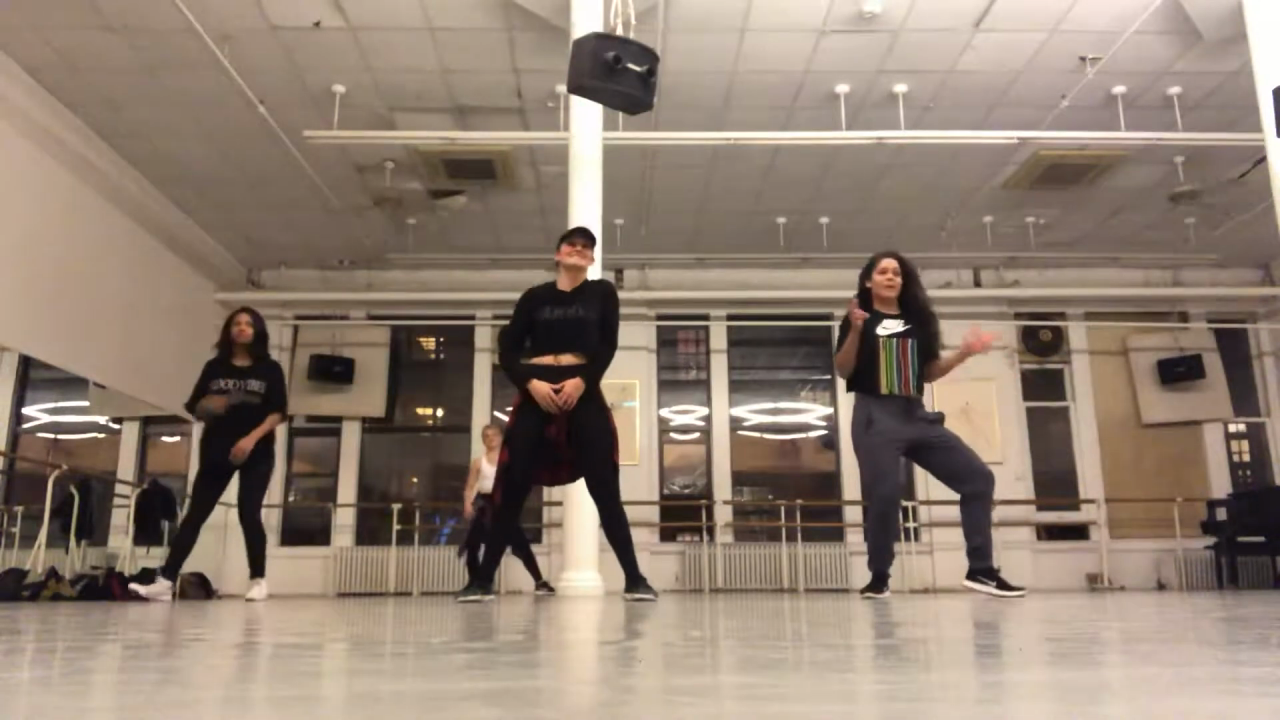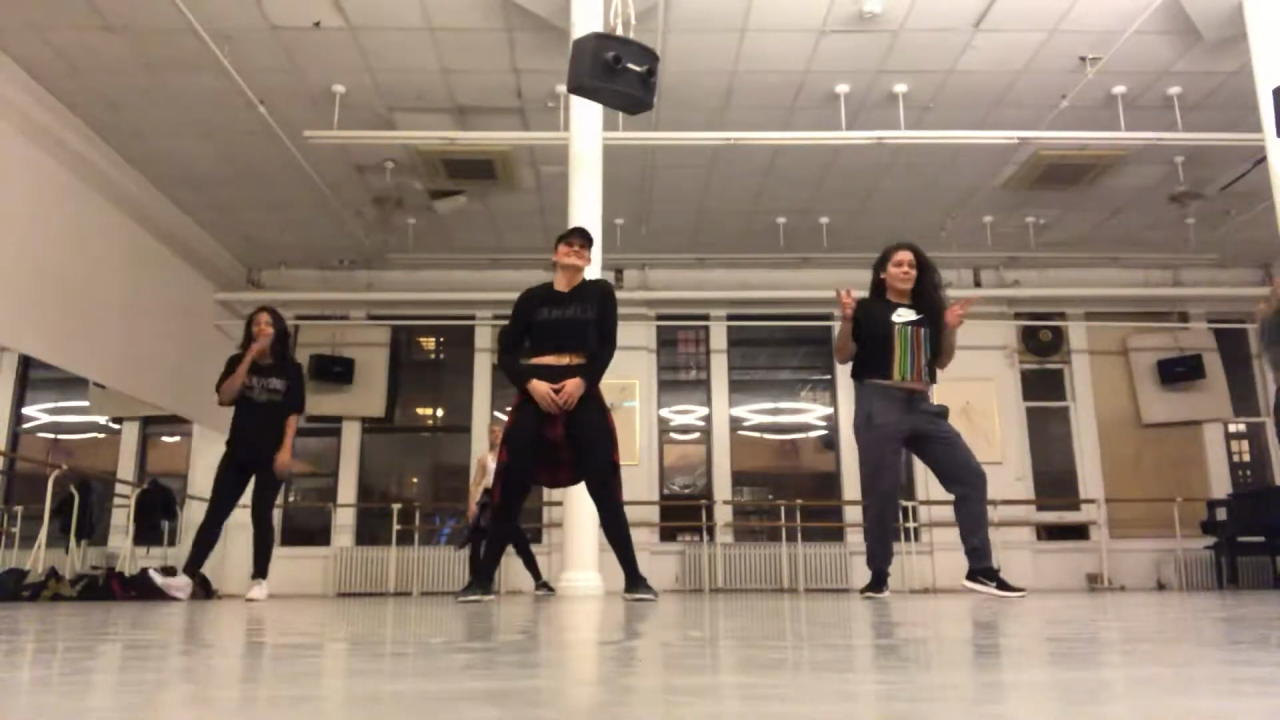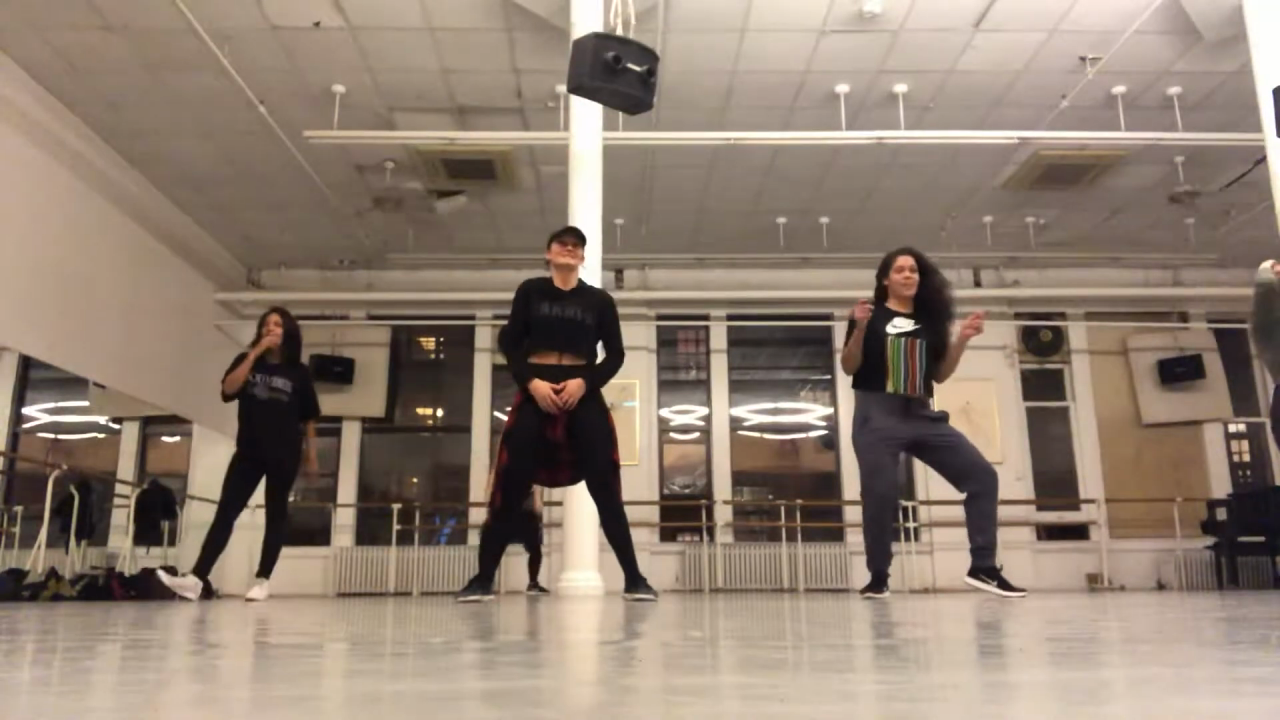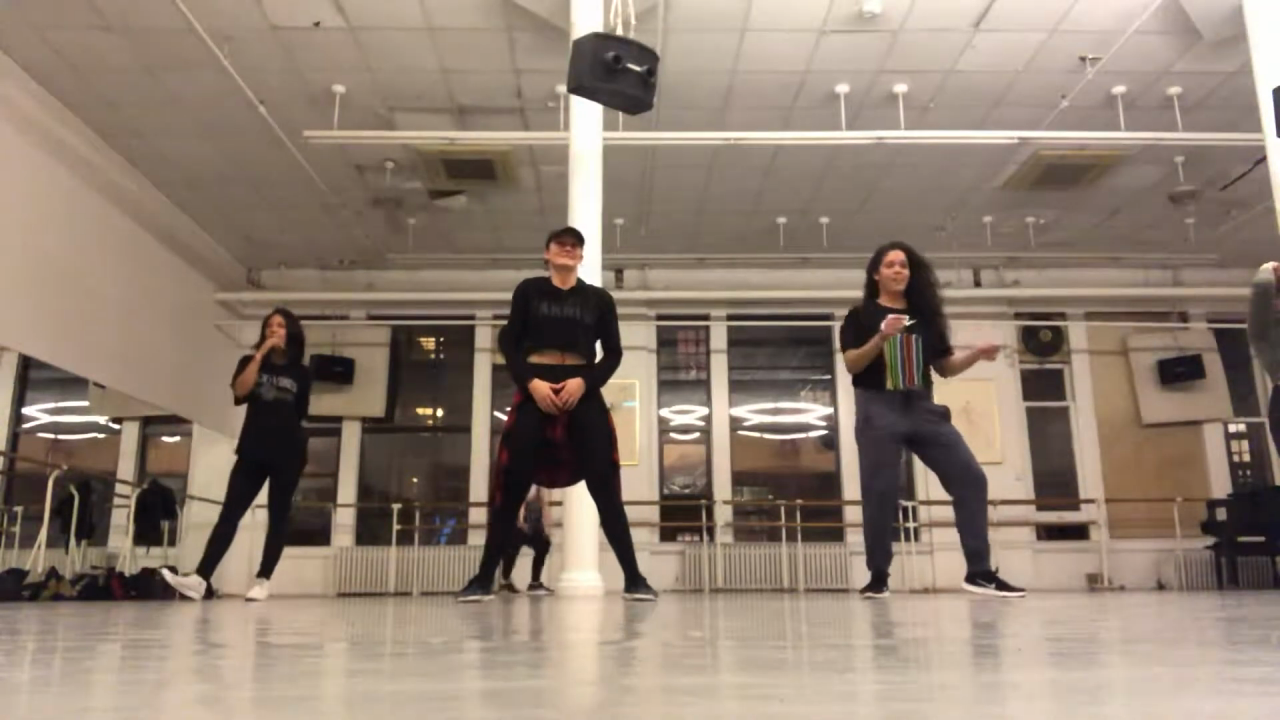
dt=0.3s
person 1, frame 1
left shoulder: (603, 292)
right shoulder: (534, 297)
left elbow: (608, 346)
right elbow: (508, 350)
left wrist: (582, 381)
right wrist: (529, 383)
left hip: (584, 393)
right hip: (536, 393)
left knee: (605, 488)
right knee: (512, 488)
left ankle: (634, 578)
right ankle: (482, 579)
person 1, frame 2
left shoulder: (600, 292)
right shoulder: (532, 298)
left elbow: (607, 346)
right elbow: (507, 352)
left wrist: (582, 381)
right wrist: (529, 383)
left hip: (583, 392)
right hip: (535, 393)
left knee: (604, 489)
right knee: (511, 489)
left ankle: (634, 578)
right ankle: (482, 579)
person 1, frame 3
left shoulder: (599, 300)
right shoulder: (530, 291)
left elbow: (615, 354)
right elbow: (510, 345)
left wrist: (585, 382)
right wrist: (531, 382)
left hip: (583, 393)
right hip: (535, 392)
left knee: (605, 489)
right knee: (511, 488)
left ankle: (634, 579)
right ankle: (483, 579)
person 1, frame 4
left shoulder: (599, 299)
right shoulder: (528, 291)
left elbow: (613, 353)
right elbow: (509, 343)
left wrist: (585, 381)
right wrist: (530, 381)
left hip: (583, 393)
right hip: (534, 391)
left knee: (604, 487)
right knee: (512, 486)
left ankle: (633, 578)
right ankle: (484, 578)
person 2, frame 1
left shoulder: (917, 320)
right shoulder: (857, 319)
left elbow: (930, 371)
right elbow: (843, 371)
left wrist: (964, 353)
right wrist: (854, 332)
left hip: (917, 415)
right hip: (875, 417)
left knee: (978, 477)
right knee: (884, 494)
left ankle: (981, 570)
right ankle: (879, 577)
person 2, frame 2
left shoulder: (928, 311)
right shoulder: (869, 310)
left elbow: (941, 362)
right elbow: (843, 356)
left wrist: (950, 328)
right wrist: (846, 319)
left hip: (922, 407)
right hip: (879, 405)
left knee: (971, 477)
right knee: (882, 490)
left ankle: (981, 570)
right ankle: (878, 576)
person 2, frame 3
left shoulder: (930, 320)
right shoulder: (871, 318)
left elbow: (941, 374)
right elbow: (848, 367)
left wrist: (962, 339)
right wrist: (858, 329)
left hip: (921, 415)
right hip: (877, 415)
left knee: (982, 475)
right knee: (881, 493)
left ankle: (983, 568)
right ankle: (878, 577)
person 2, frame 4
left shoulder: (925, 315)
right shoulder: (862, 315)
left elbow: (944, 367)
right elbow: (851, 364)
left wrist: (974, 356)
right wrist: (882, 336)
left hip: (923, 409)
right hip: (879, 410)
left knee: (971, 479)
right knee: (881, 491)
left ankle: (979, 572)
right ankle: (878, 575)
person 3, frame 1
left shoulder: (270, 369)
right shoulder: (214, 367)
left elbow: (277, 413)
right elbow: (195, 408)
left wrist: (252, 438)
right wrist: (207, 406)
left hip: (256, 454)
right hip: (217, 452)
left knee: (248, 513)
right knee: (195, 514)
left ankle: (258, 580)
right ankle: (165, 582)
person 3, frame 2
left shoulder: (290, 369)
right shoulder: (238, 363)
left elbow: (293, 414)
right elbow: (225, 397)
left wrist: (286, 449)
right wrist: (249, 358)
left hip: (273, 453)
right hip: (239, 450)
left knee: (261, 514)
right knee: (216, 512)
left ankle: (259, 581)
right ankle: (186, 578)
person 3, frame 3
left shoulder: (298, 372)
right shoulder: (246, 361)
left elbow: (309, 418)
right elbow: (228, 389)
left wrist: (310, 454)
right wrist: (254, 353)
left hip: (284, 454)
right hip: (248, 451)
left knee: (276, 516)
right knee: (225, 512)
left ankle: (262, 581)
right ankle: (197, 580)
person 3, frame 4
left shoulder: (301, 373)
right shoulder: (250, 362)
right elbow: (240, 391)
right wrist: (261, 353)
left hip: (288, 454)
right hip: (253, 451)
left knee: (278, 517)
right knee: (230, 513)
left ankle: (262, 581)
right ankle: (200, 579)
